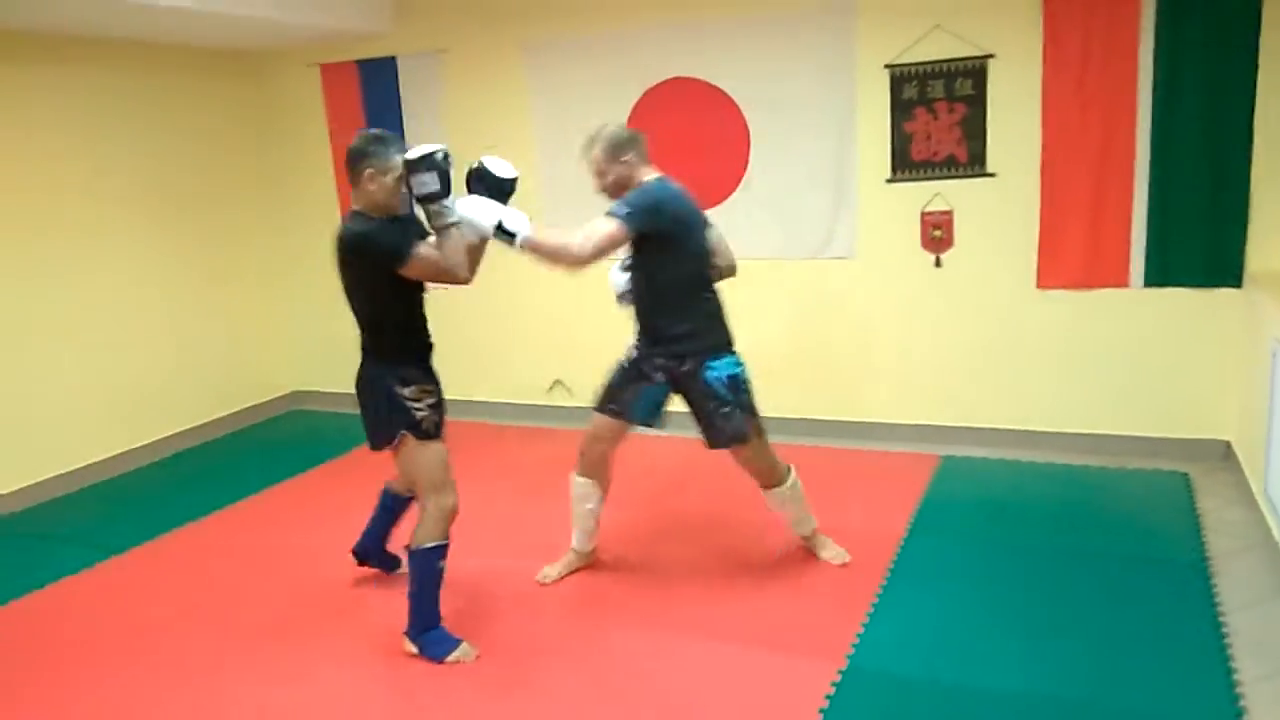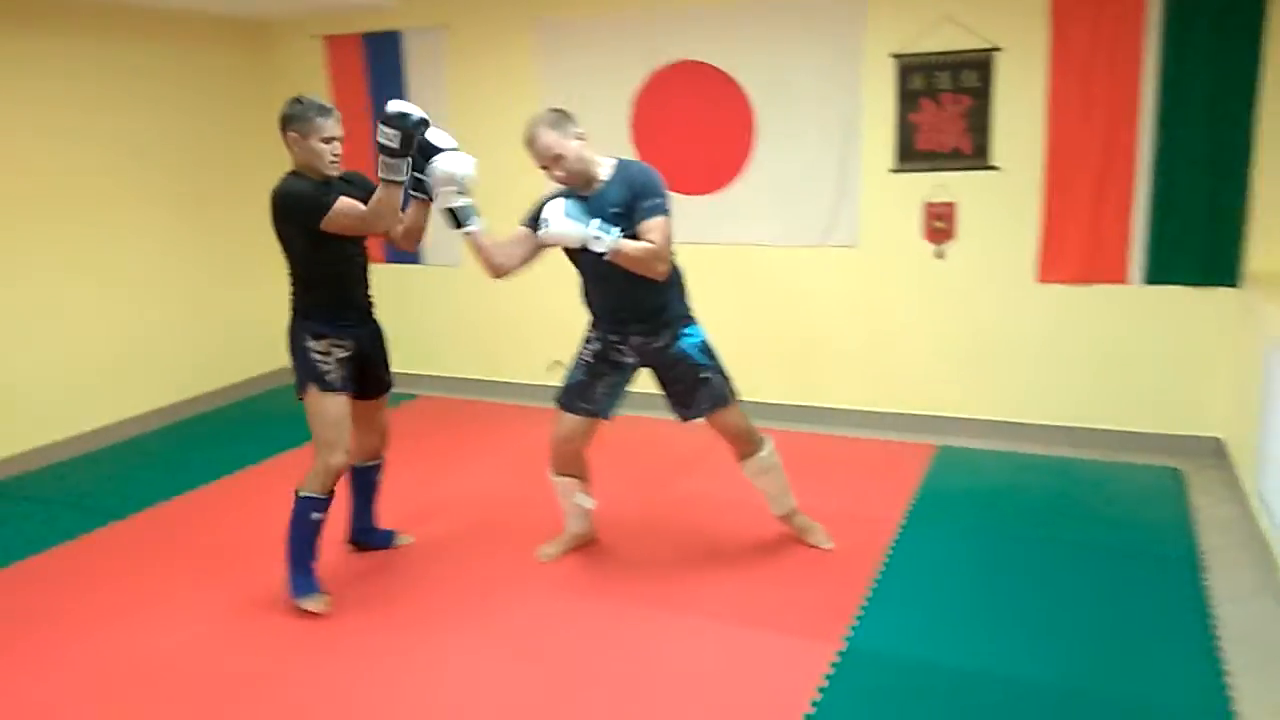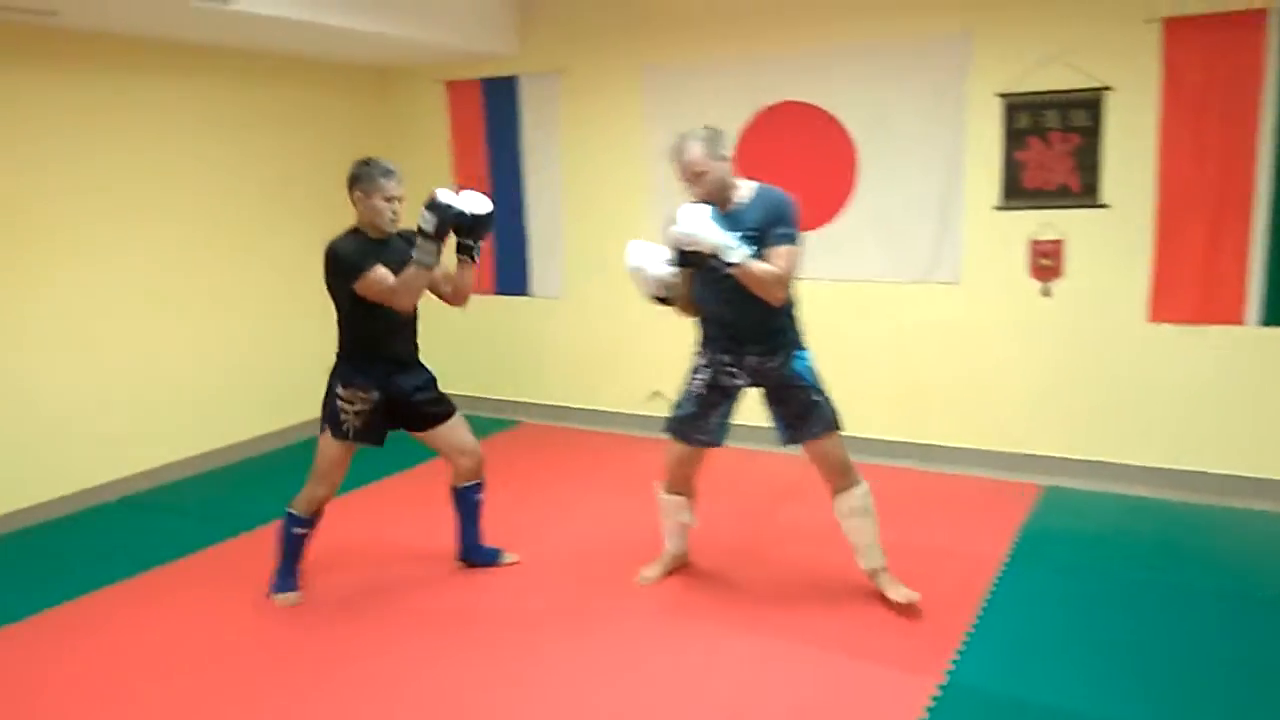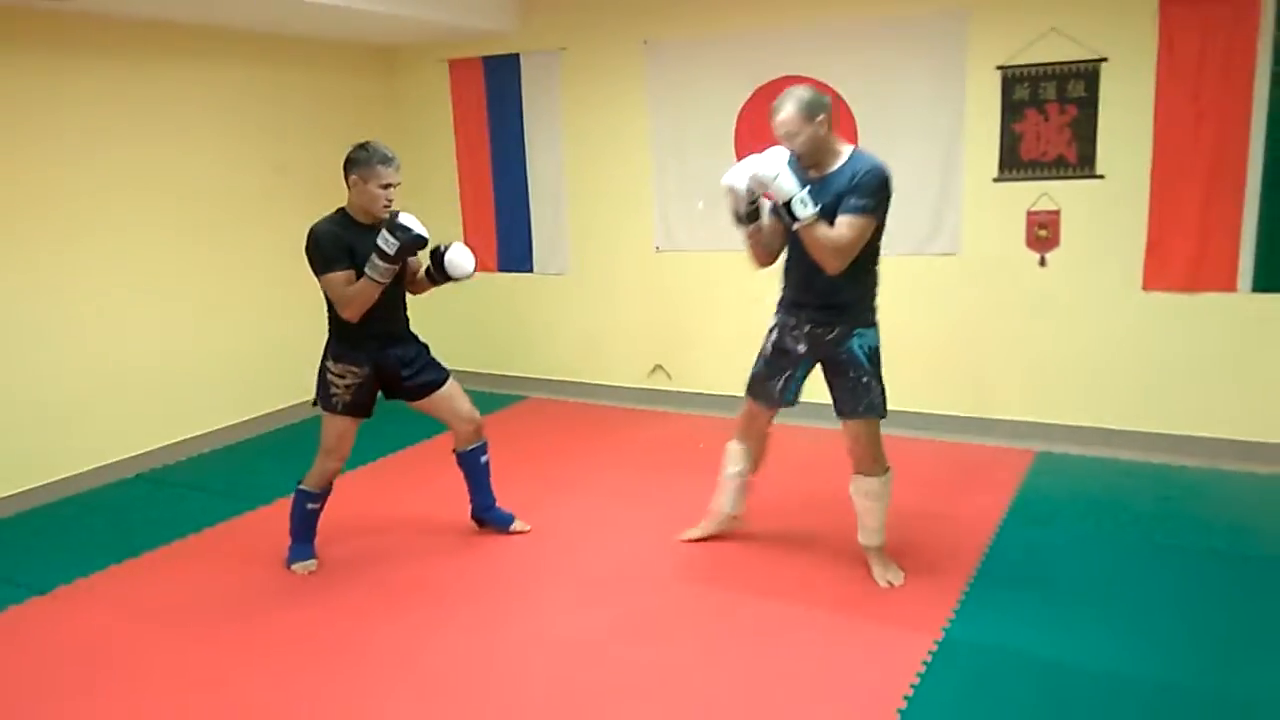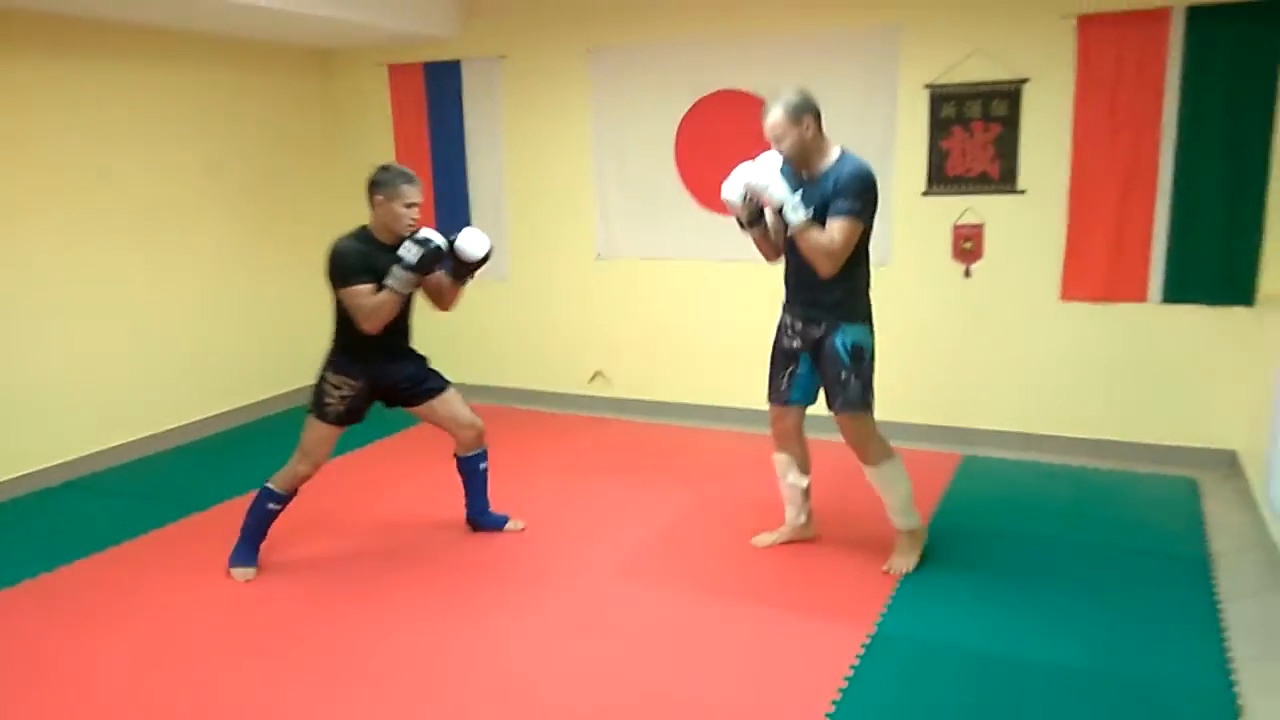
dt=0.3s
person 1, frame 1
left shoulder: (652, 200)
right shoulder: (660, 197)
left elbow: (579, 253)
right elbow: (724, 264)
left wrist: (510, 229)
left hip: (702, 356)
right hip: (653, 349)
left knee: (755, 457)
right knee: (593, 444)
left ankle: (810, 534)
right ankle: (581, 547)
person 1, frame 2
left shoulder: (638, 179)
right shoulder: (554, 206)
left elbow: (657, 262)
right elbow: (500, 263)
left wrist: (591, 236)
right wrist: (459, 212)
left hip: (668, 329)
right hip: (608, 335)
left knee: (736, 429)
right knee: (564, 440)
left ankle: (791, 515)
right ankle: (578, 528)
person 1, frame 3
left shoulder: (774, 205)
right shoulder: (692, 223)
left elbow: (778, 288)
right elbow: (690, 306)
left wrist: (723, 246)
right wrist: (663, 288)
left hip: (779, 353)
right hip: (718, 357)
left knee: (834, 462)
right knee: (678, 462)
left ankle: (878, 570)
right ankle: (675, 551)
person 1, frame 4
left shoulder: (868, 177)
right shoulder: (792, 173)
left elbow: (835, 257)
right elbow: (765, 256)
left wrist: (790, 198)
right wrist: (747, 210)
left hip: (848, 327)
right hip: (794, 318)
left knee: (863, 439)
right knee: (752, 418)
left ankle: (874, 548)
right ankle: (723, 513)
person 1, frame 5
left shoulder: (853, 178)
right shoulder: (790, 175)
left elbow: (828, 259)
right elbow: (776, 252)
left wrist: (786, 204)
right wrist: (751, 217)
left hip: (842, 324)
right hip: (796, 317)
left knee: (857, 432)
right knee: (783, 422)
left ankle: (909, 531)
right ankle: (798, 520)
person 2, frame 1
left shoulder: (399, 221)
right shoulder: (366, 236)
left elbow: (455, 264)
right elbow: (456, 270)
left wrist: (469, 211)
right wrist: (435, 201)
left hip: (411, 370)
right hip: (394, 379)
left knee: (420, 474)
right knee: (441, 501)
left ankle: (371, 547)
right ankle: (423, 630)
person 2, frame 2
left shoulder: (352, 184)
right shoulder: (293, 194)
left elbow: (405, 237)
right elbow: (375, 222)
left wrist: (422, 180)
right wrist: (394, 159)
left hip: (360, 327)
right hip: (320, 336)
left knee: (374, 437)
right knee: (333, 457)
left ankle: (363, 529)
right ankle: (300, 573)
person 2, frame 3
left shoulder: (405, 244)
right shoulder: (344, 253)
left elbow: (455, 296)
right elbow: (402, 297)
left wrist: (469, 243)
right wrist: (428, 241)
left hip: (409, 375)
right hip: (359, 383)
left knee: (470, 458)
right knee: (322, 489)
left ankle: (472, 549)
right ankle: (285, 574)
person 2, frame 4
left shoulder: (397, 225)
right shoulder: (327, 235)
right elbow: (349, 308)
left wrist: (436, 272)
right wrist: (384, 259)
left hip: (403, 347)
right hip: (352, 358)
left knee: (469, 422)
right knee: (330, 463)
left ankle: (488, 513)
right ankle: (301, 543)
person 2, frame 5
left shoulder: (413, 245)
right shoulder: (350, 253)
left elbow: (444, 302)
right elbow: (370, 321)
left wrist: (461, 272)
right wrist: (405, 272)
left hip: (401, 361)
right hip: (352, 369)
left knee: (471, 430)
right knee: (303, 468)
left ankle: (479, 515)
right ankle: (246, 546)
